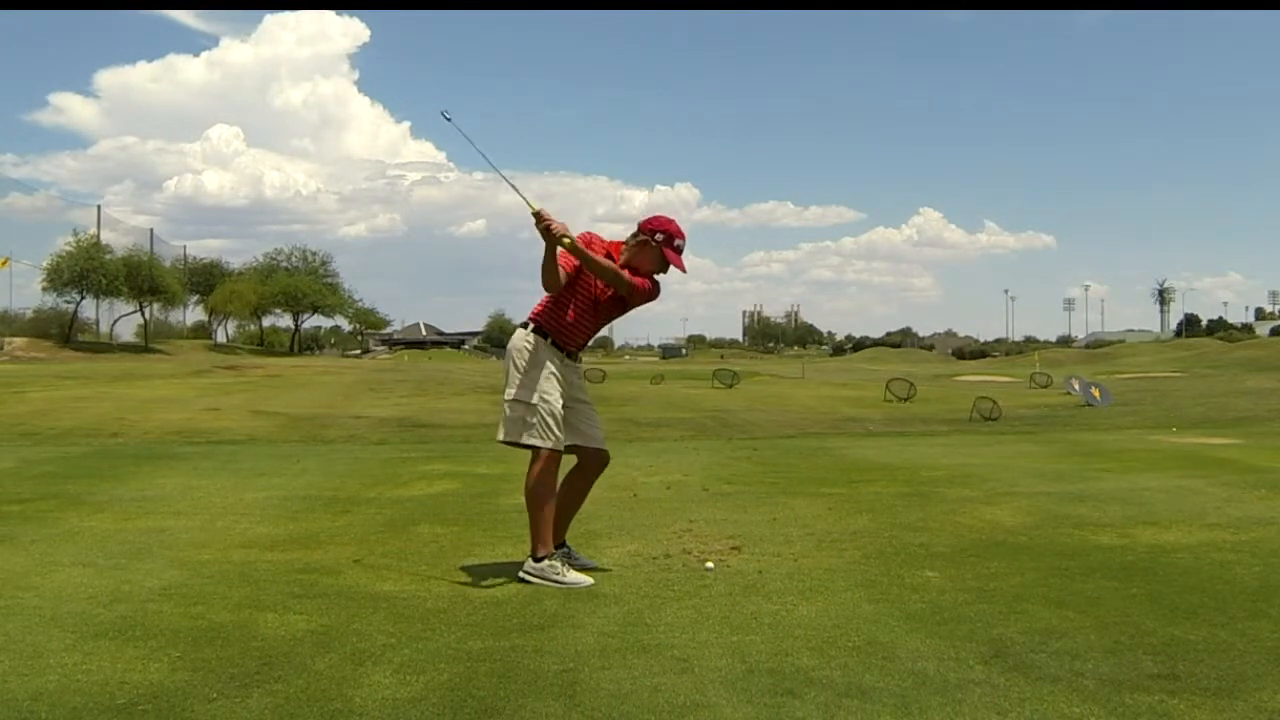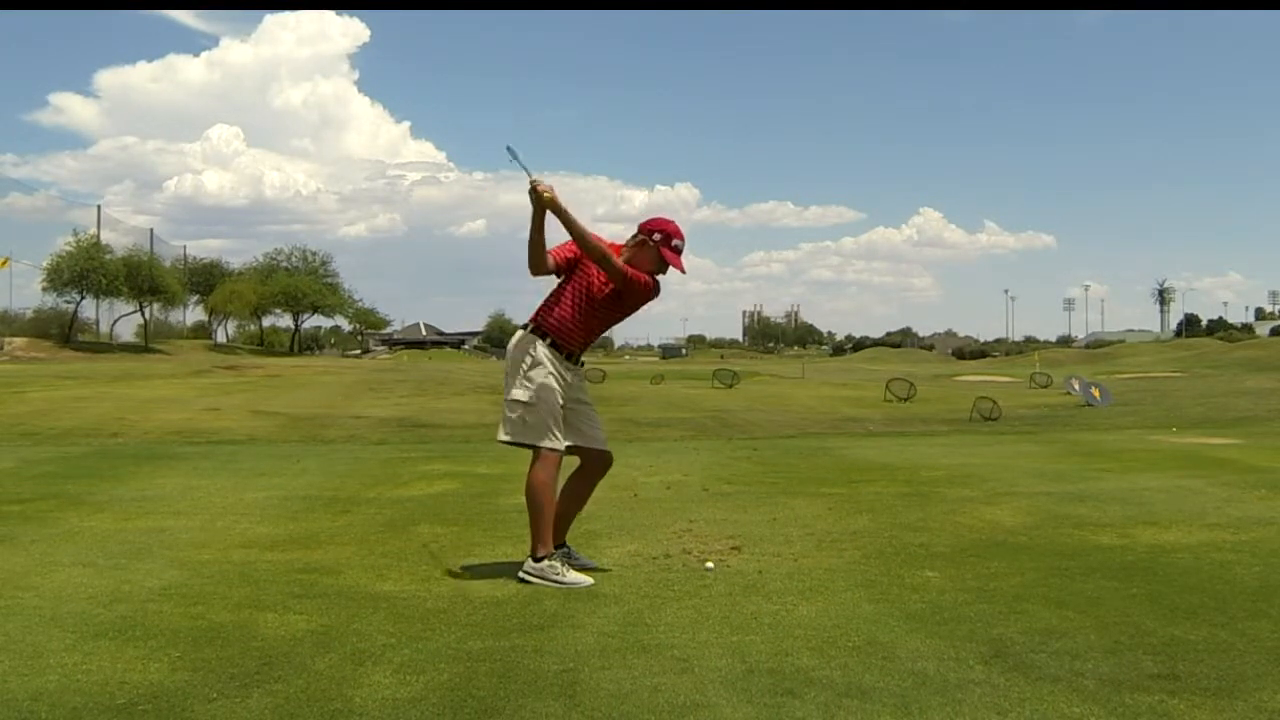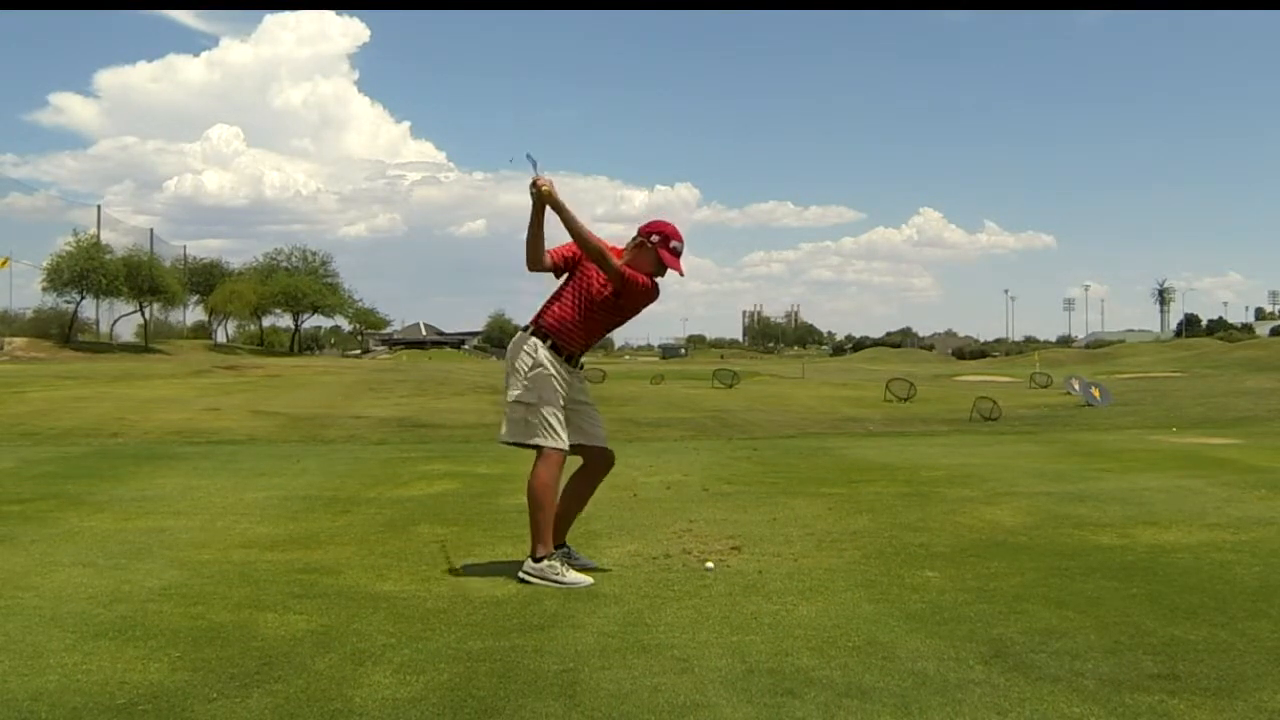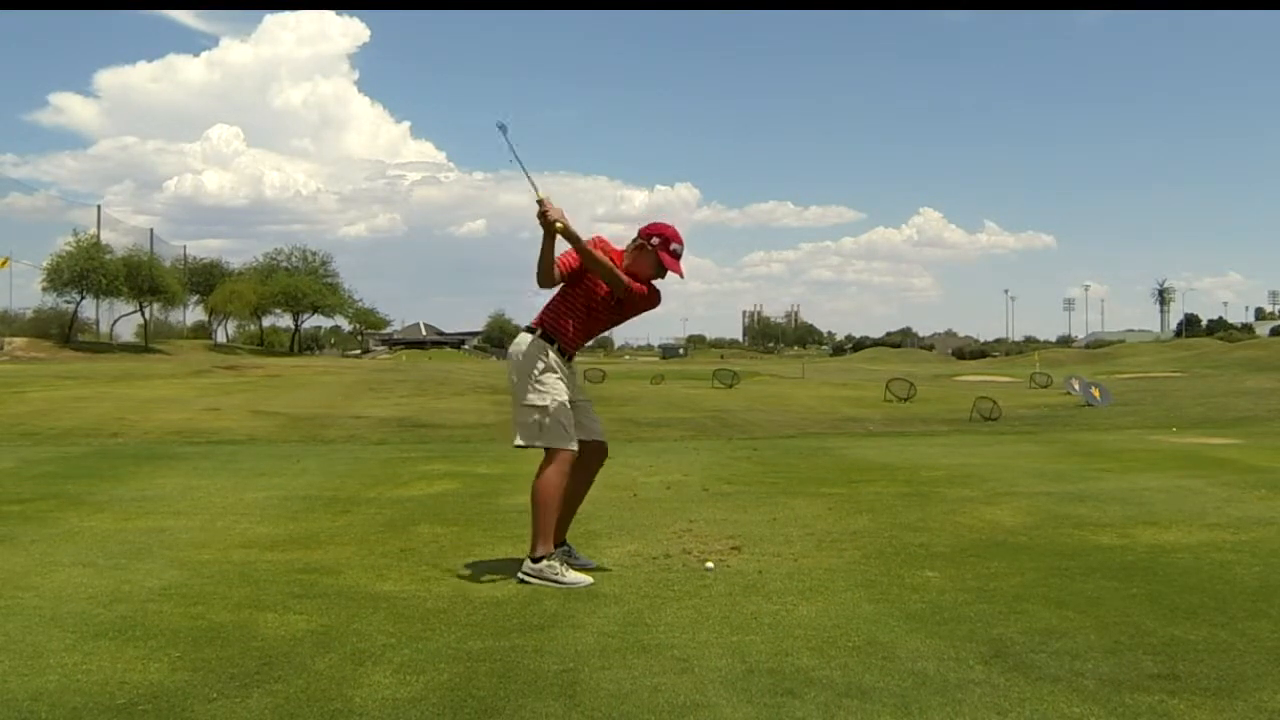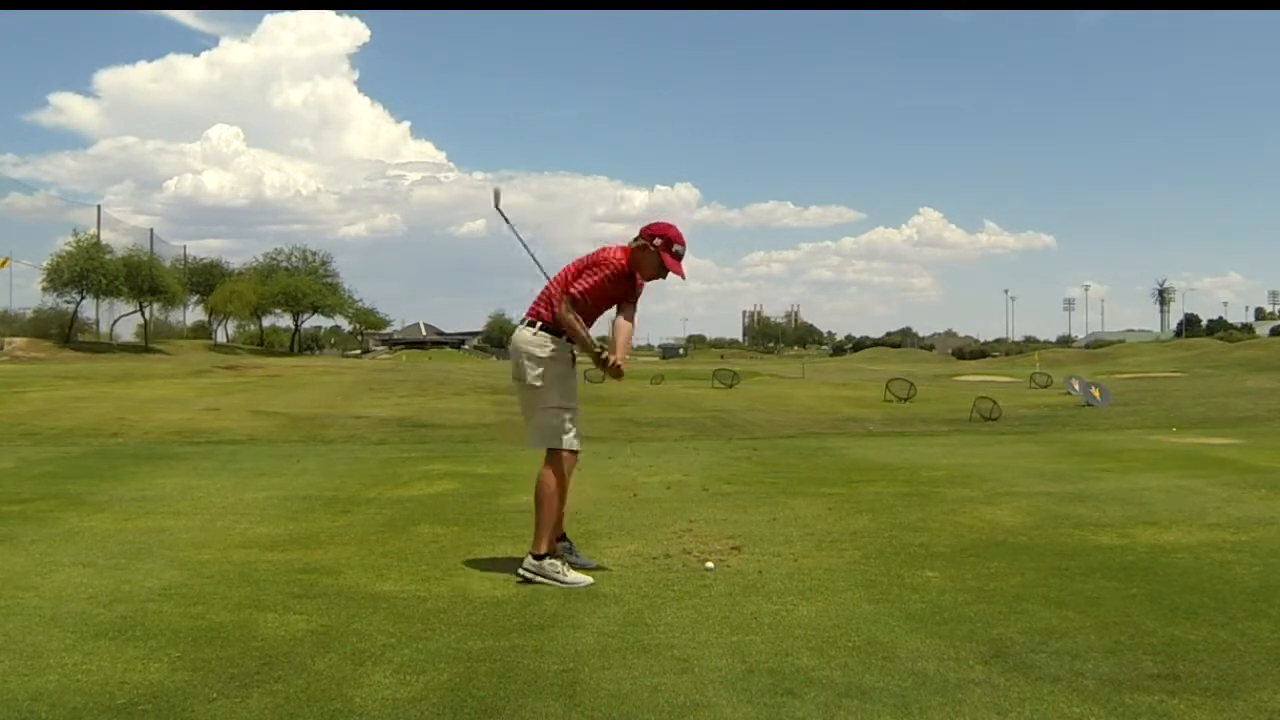
dt=0.1s
person 1, frame 1
left shoulder: (646, 287)
right shoulder: (590, 244)
left elbow: (617, 279)
right elbow: (552, 284)
left wrist: (573, 244)
right wrist: (550, 242)
left hip: (567, 361)
right hip: (535, 347)
left knee: (595, 456)
right knee: (547, 451)
left ankle: (555, 545)
right ankle: (540, 559)
person 1, frame 2
left shoulder: (647, 287)
right shoulder: (588, 246)
left elbow: (607, 263)
right elbow: (539, 267)
left wrist: (560, 211)
right wrist: (539, 213)
left hip: (568, 366)
right hip: (535, 350)
left knee: (598, 459)
right knee: (549, 451)
left ankle: (555, 544)
right ankle: (540, 559)
person 1, frame 3
left shoulder: (646, 289)
right shoulder: (588, 248)
left elbow: (606, 263)
right elbow: (536, 263)
left wrist: (559, 206)
right wrist: (539, 209)
left hip: (568, 367)
right hip: (536, 350)
left knee: (601, 458)
right knee: (551, 450)
left ankle: (555, 544)
right ankle: (540, 558)
person 1, frame 4
left shoulder: (648, 295)
right shoulder: (597, 251)
left elbow: (616, 281)
right elbow: (547, 277)
left wrist: (570, 232)
right wrist: (550, 233)
left hip: (560, 361)
right hip: (537, 351)
left knee: (594, 451)
right knee: (561, 452)
left ankle: (555, 542)
right ankle: (539, 559)
person 1, frame 5
left shoulder: (632, 280)
right shoulder: (613, 262)
left elbow: (625, 319)
right elbow: (563, 310)
left wrist: (619, 357)
right wrist: (596, 352)
left hip: (543, 343)
right hip: (541, 344)
left knee: (561, 447)
right knee: (562, 450)
left ankle: (555, 541)
right ankle: (540, 557)
